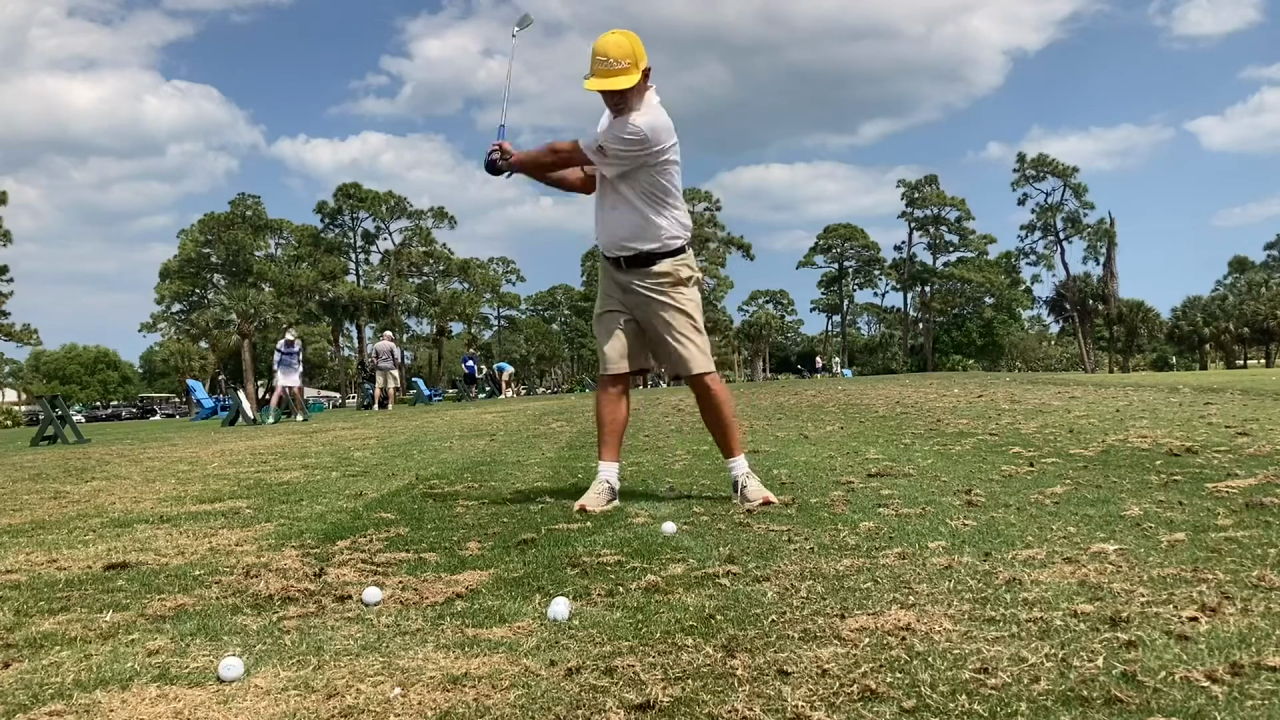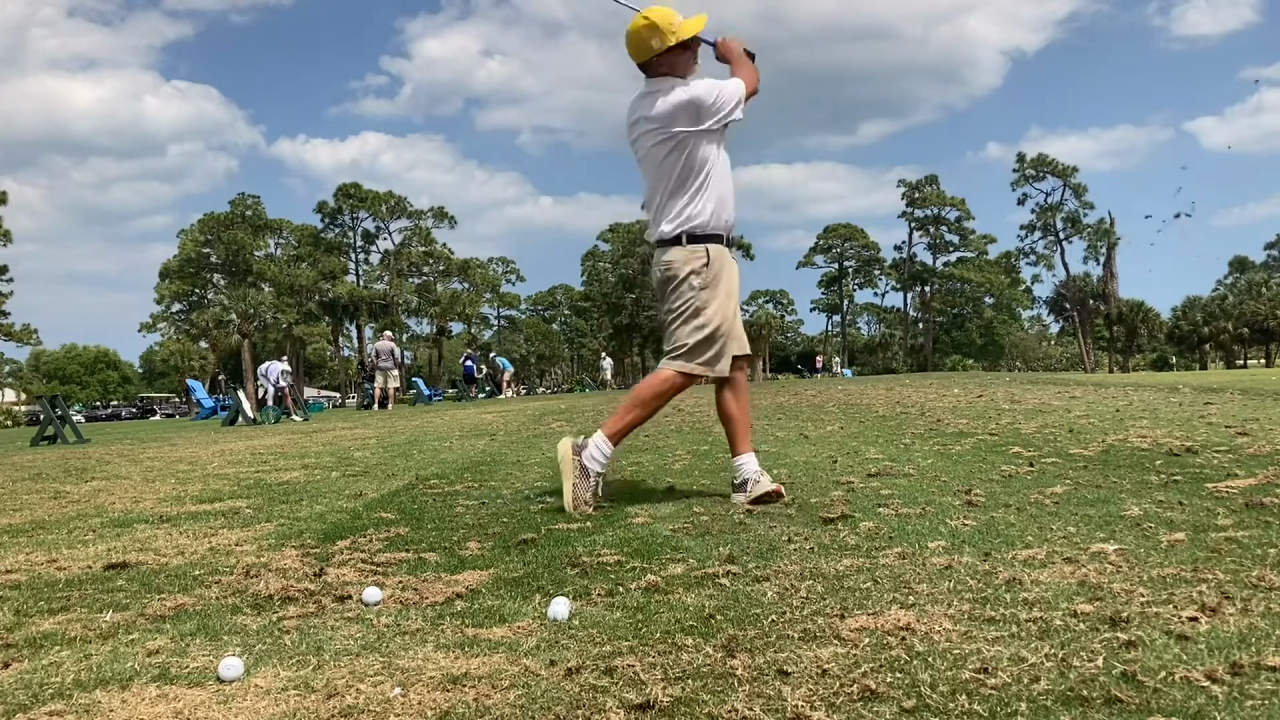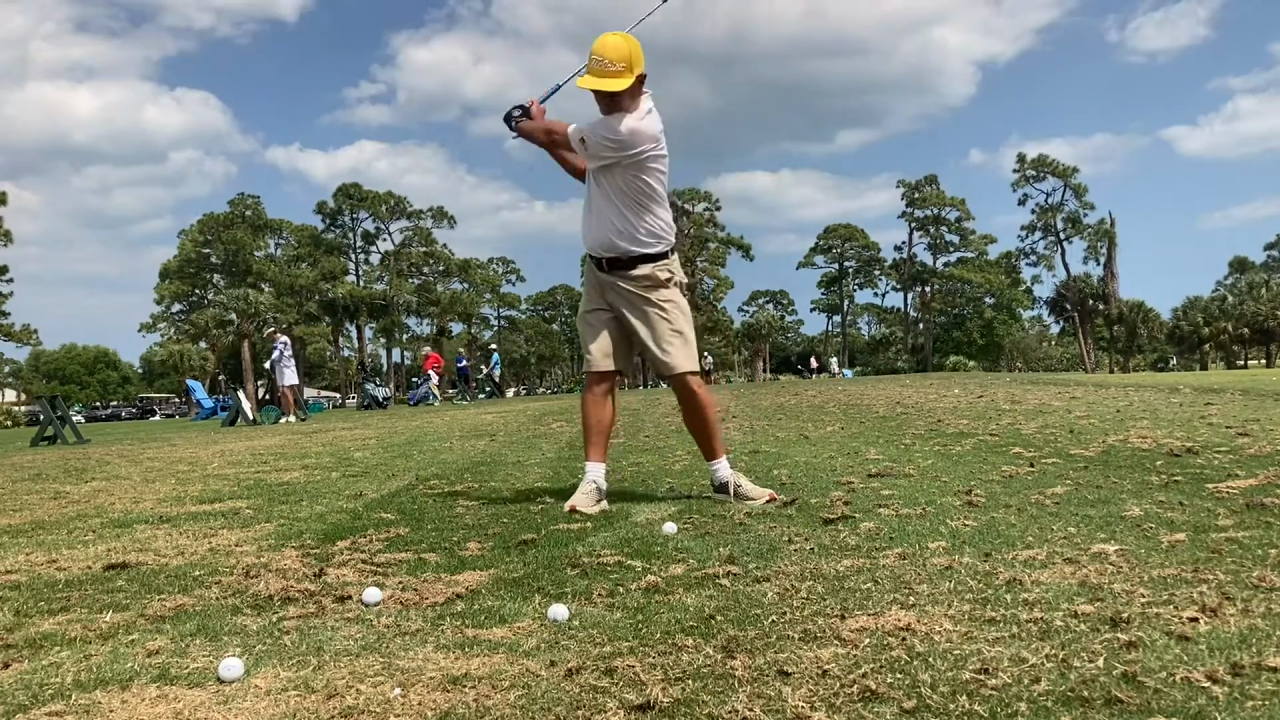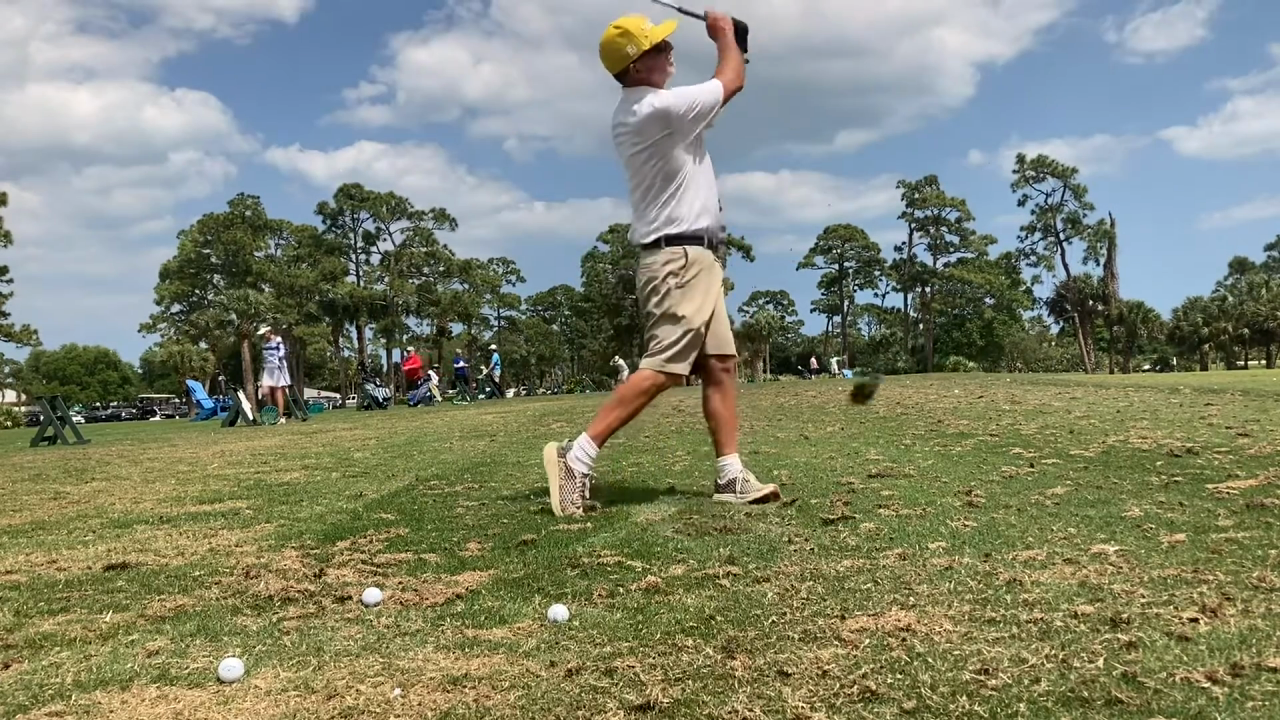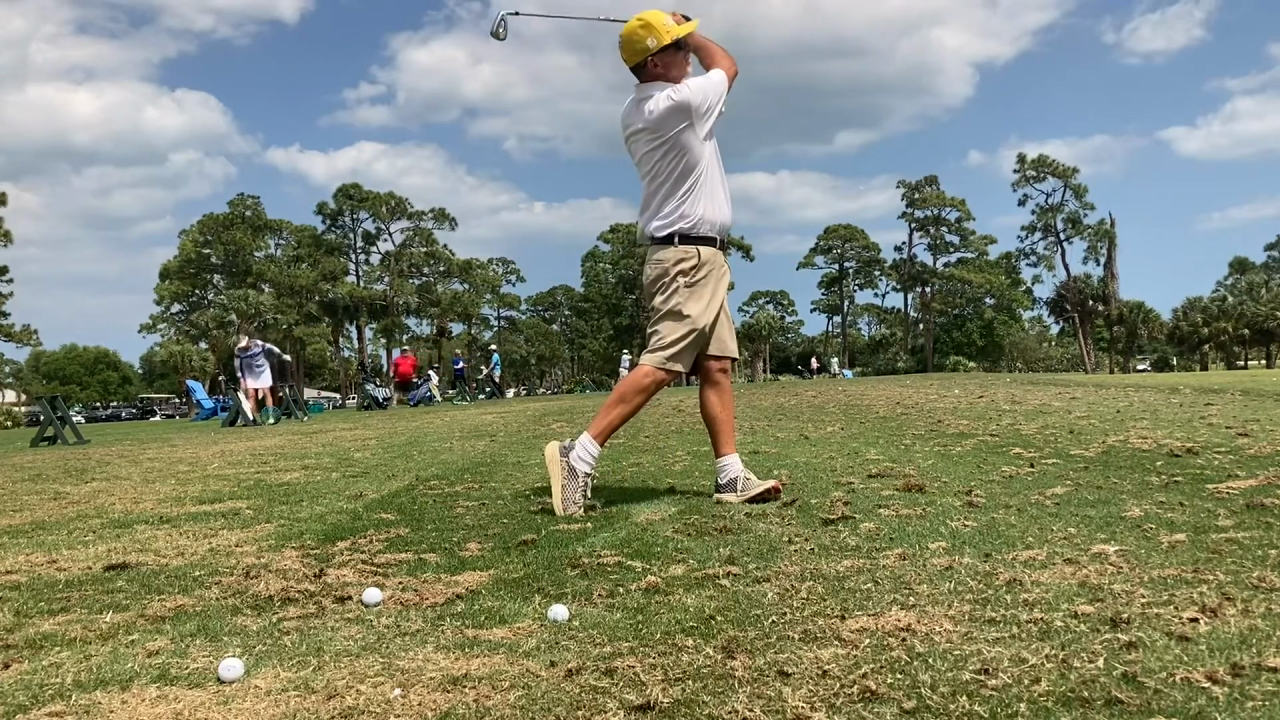
dt=1s
person 1, frame 1
left shoulder: (644, 127)
right shoulder: (618, 114)
left elbow: (570, 152)
right elbow: (588, 178)
left wrist: (516, 159)
right wrist: (526, 164)
left hip: (661, 270)
right hip: (615, 269)
left knee: (699, 371)
right knee: (613, 373)
left ankle: (741, 474)
right ankle: (606, 480)
person 1, frame 2
left shoulder: (651, 105)
right shoulder: (684, 100)
right elbow: (748, 80)
right wrist: (728, 47)
left hip: (695, 252)
right hip: (696, 253)
left knee: (733, 363)
right knee: (684, 366)
left ankle: (747, 473)
right ankle: (592, 452)
person 1, frame 3
left shoulder: (631, 130)
right shoulder: (621, 114)
left elbow: (549, 133)
right elbow: (585, 169)
left wrist: (525, 121)
right wrist: (541, 130)
left hip: (647, 273)
right hip: (599, 270)
left knee: (683, 375)
right knee: (598, 373)
left ankle: (722, 475)
right ankle: (593, 481)
person 1, frame 4
left shoulder: (636, 111)
right shoulder: (660, 107)
left elbow: (704, 100)
right elbow: (732, 81)
left wrist: (725, 46)
right wrist: (722, 35)
left hip: (690, 257)
right hip: (680, 257)
left knee: (720, 365)
right knee: (662, 370)
left ankle: (731, 476)
right ankle: (576, 455)
person 1, frame 5
left shoulder: (638, 109)
right shoulder: (680, 101)
right elbow: (726, 67)
left wrist: (683, 43)
right wrist: (692, 36)
left hip: (693, 256)
right hip: (689, 256)
left knee: (717, 366)
right knee: (661, 365)
left ankle: (731, 474)
right ankle: (578, 455)
